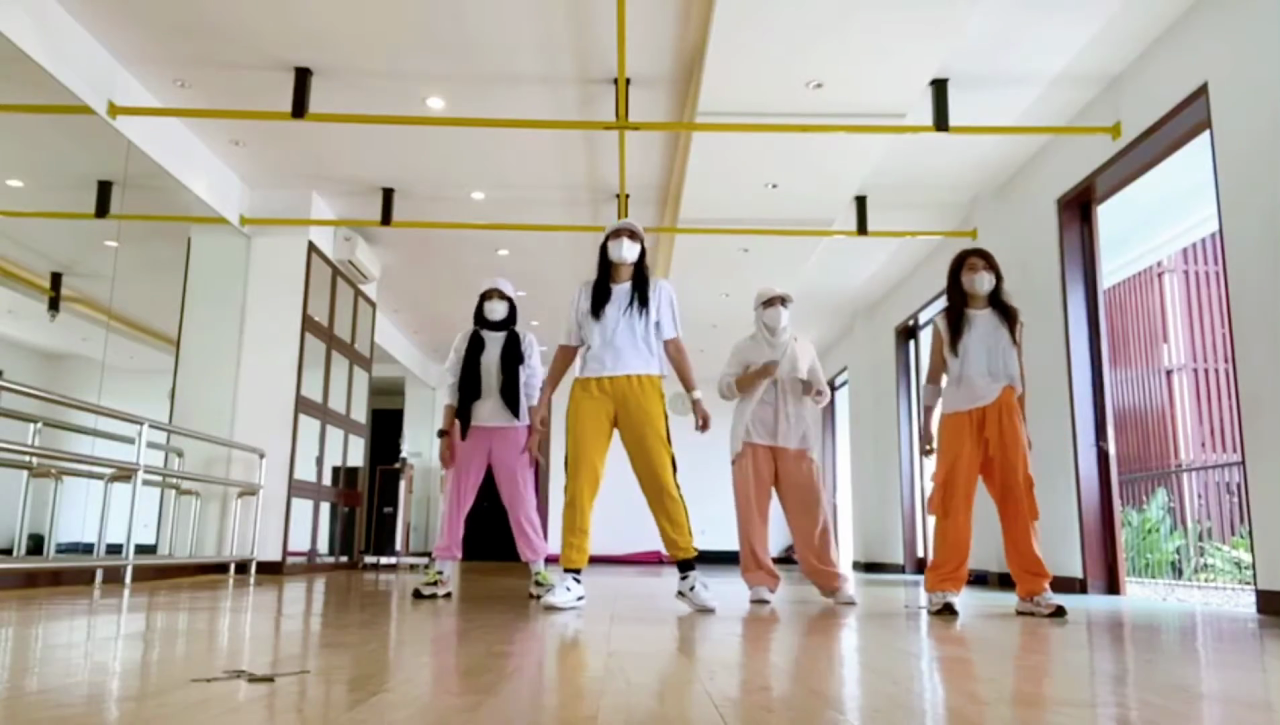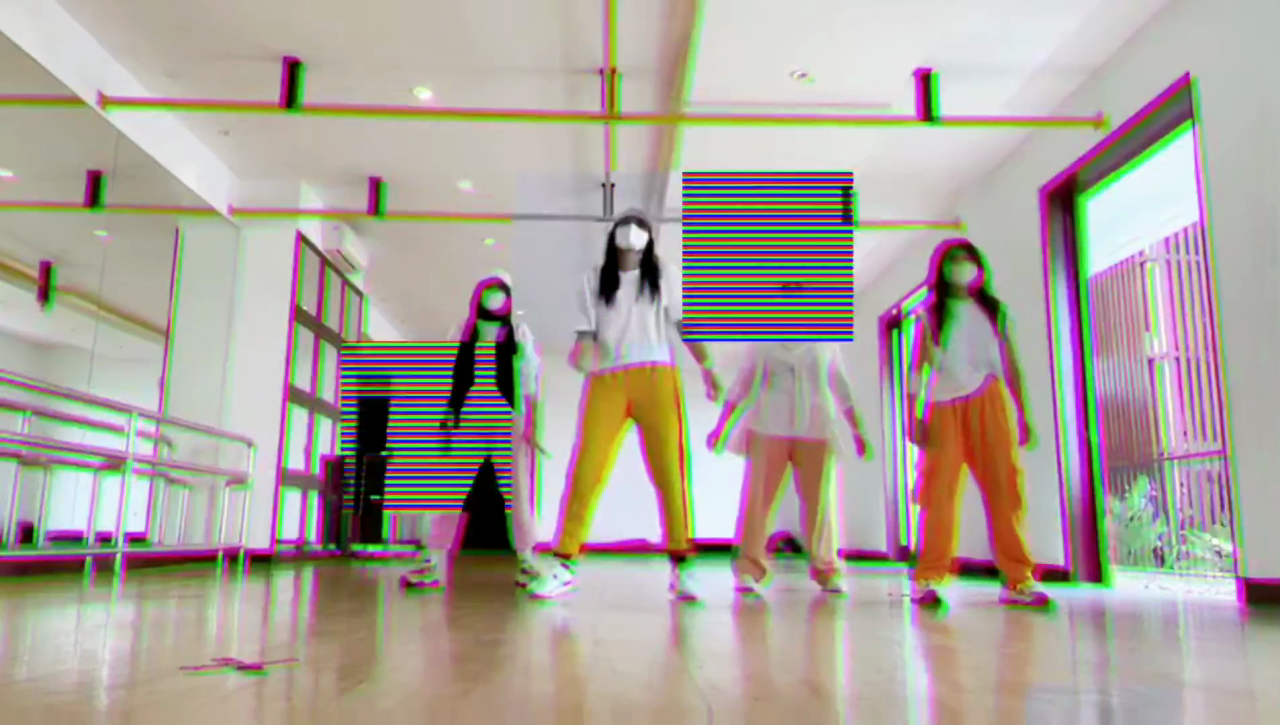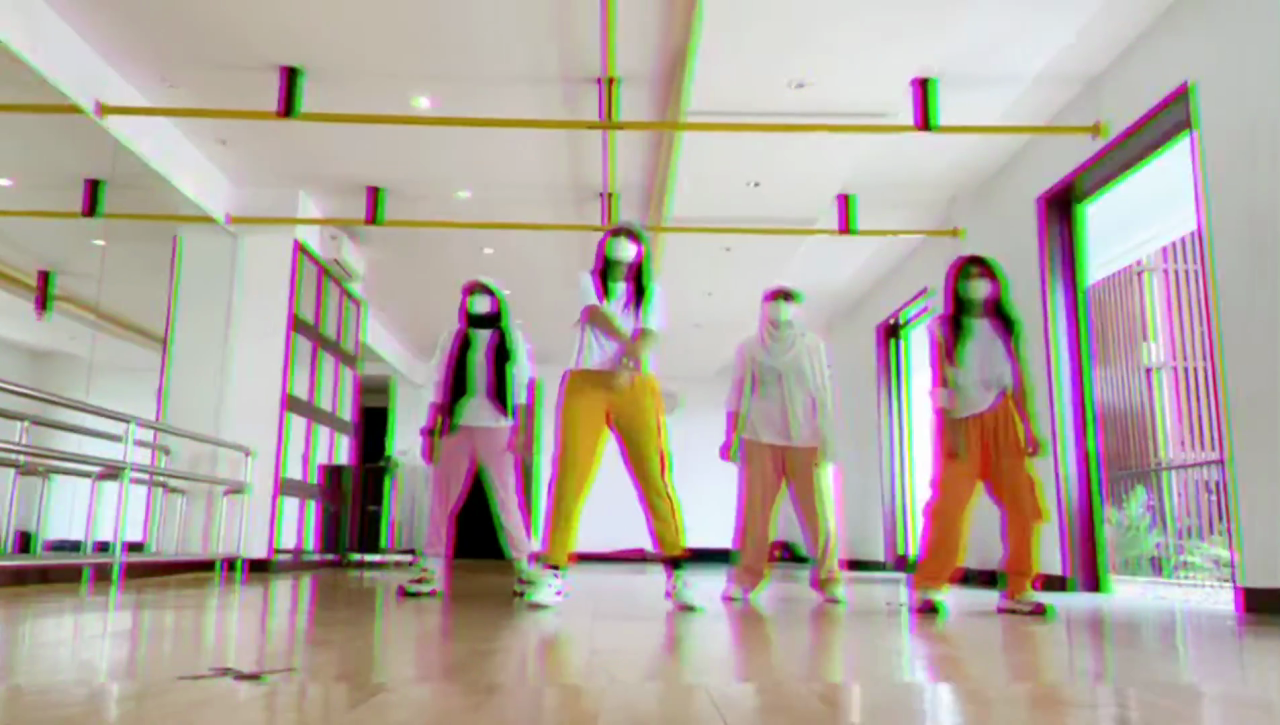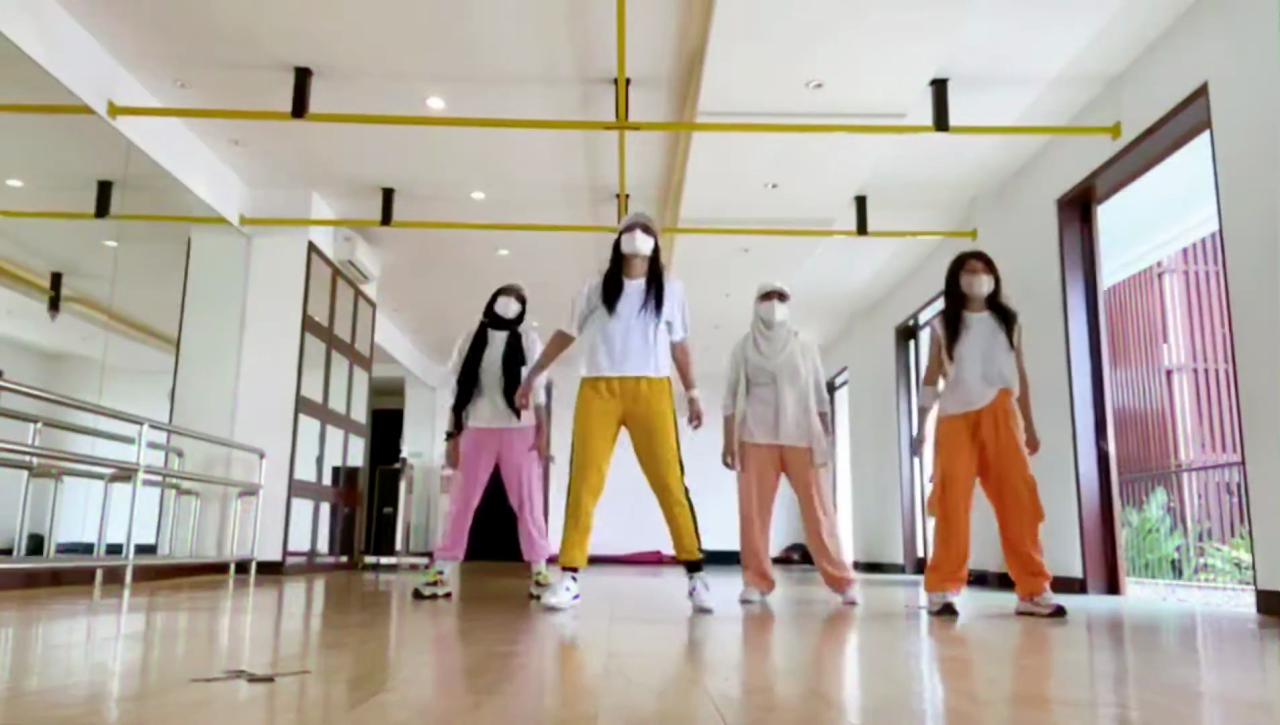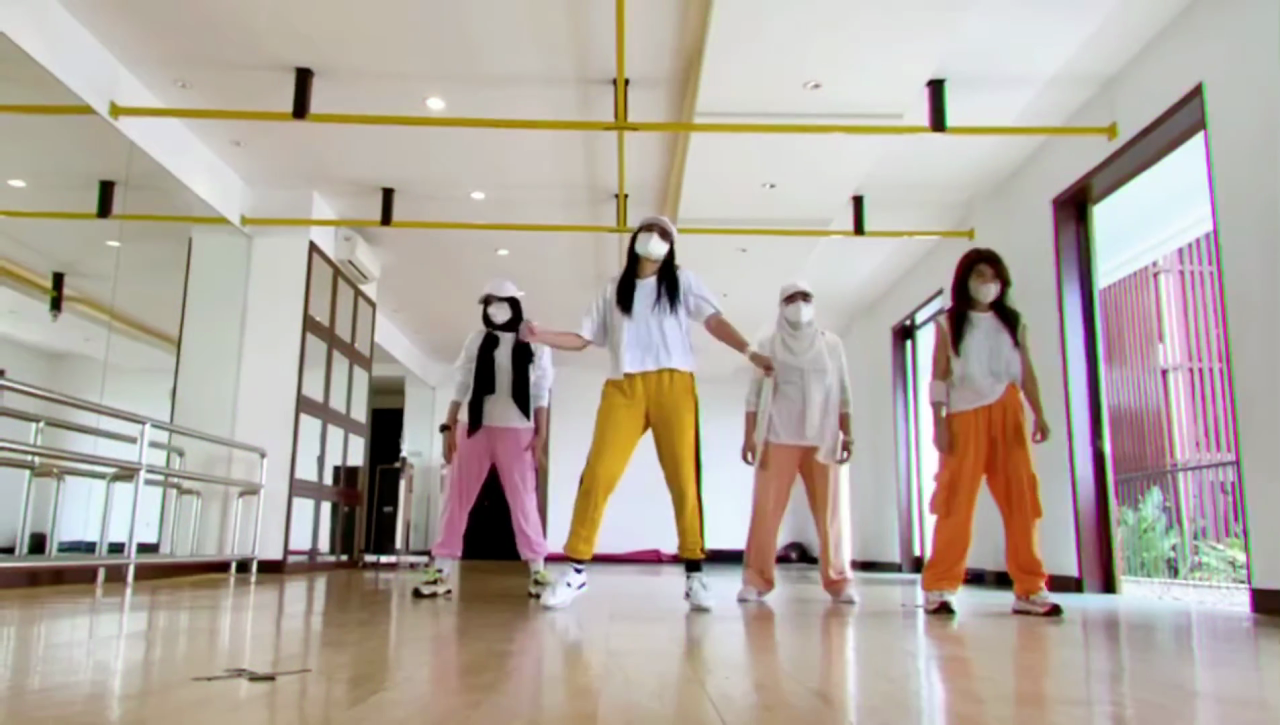
dt=0.5s
person 1, frame 1
left shoulder: (656, 290)
right shoulder: (586, 292)
left elbow: (672, 344)
right elbow: (568, 348)
left wrist: (695, 395)
right wrist: (544, 397)
left hip: (639, 387)
right hip: (588, 391)
left knee: (660, 479)
right knee: (579, 482)
left ankle: (688, 576)
right ankle: (572, 578)
person 1, frame 2
left shoulder: (664, 276)
right shoulder: (594, 280)
left elbow: (685, 323)
right elbow: (585, 333)
left wrist: (707, 366)
right wrist: (583, 352)
left hip: (656, 379)
right hip: (606, 382)
left knee: (669, 472)
right knee: (585, 472)
left ankle: (680, 569)
right ankle: (563, 567)
person 1, frame 3
left shoulder: (650, 290)
right shoulder: (586, 281)
left elbow: (647, 337)
right elbow: (594, 314)
left wrist: (629, 365)
right wrist: (626, 341)
left hip: (635, 385)
right hip: (585, 384)
left knee: (655, 479)
right knee: (570, 480)
left ankle: (676, 575)
right ankle: (554, 574)
person 1, frame 4
left shoulder: (668, 288)
right shoulder: (596, 287)
left elbow: (679, 343)
right elbow: (565, 335)
left wrist: (692, 394)
right wrist: (531, 376)
left hip: (650, 390)
right hip: (598, 389)
left knee: (669, 481)
right knee: (584, 482)
left ankle: (695, 576)
right ankle: (569, 578)
person 1, frame 5
left shoulder: (682, 281)
right shoulder: (612, 291)
left elbow: (712, 319)
right elbow: (581, 339)
left wrist: (749, 350)
right wrist: (541, 336)
left hip: (673, 386)
right hip: (622, 389)
left knee: (684, 478)
right knee: (598, 474)
left ankle: (694, 576)
right ankle: (575, 570)
person 2, frame 1
left shoulder: (1009, 320)
right shoulder: (945, 321)
left elbow: (1018, 375)
right elbow: (933, 376)
left wrist: (1023, 426)
right wrist: (924, 424)
left hip: (1000, 413)
right hip: (958, 415)
left knee: (1017, 498)
right knee: (953, 500)
left ankle: (1032, 589)
right ankle: (942, 588)
person 2, frame 2
left shoulder: (994, 311)
right shoulder: (930, 313)
left elbow: (1010, 364)
right elbow: (918, 366)
left wrist: (1022, 412)
right wrist: (913, 413)
left hip: (988, 403)
right hip: (944, 406)
left knee: (1003, 486)
right knee: (938, 489)
left ankle: (1017, 579)
right ankle: (928, 577)
person 2, frame 3
left shoulder: (1006, 328)
right shoulder: (944, 328)
left elbow: (1018, 381)
right elbow: (940, 382)
left wrist: (1029, 428)
right wrist: (948, 428)
left hip: (1001, 421)
right hip: (960, 421)
left knee: (1021, 504)
right knee: (949, 504)
left ankle: (1016, 590)
right ankle: (926, 586)
person 2, frame 4
left shoulder: (1008, 322)
right shoulder: (944, 325)
left elbow: (1019, 376)
right elbow: (931, 378)
left wrist: (1030, 426)
right wrist: (921, 427)
left hip: (1000, 416)
right hip: (956, 419)
left knee: (1017, 500)
right knee: (952, 502)
left ankle: (1032, 589)
right ankle: (941, 588)
person 2, frame 5
left shoulder: (1013, 322)
right shoulder: (948, 323)
left elbow: (1026, 372)
right elbow: (940, 377)
left wrist: (1039, 413)
right wrist: (939, 423)
left hip: (1007, 414)
right hip: (966, 416)
left knee: (1020, 500)
right knee: (957, 500)
left ankle: (1029, 589)
right ankle: (938, 586)
person 3, frame 1
left shoulder: (523, 341)
right shoulder: (465, 340)
left elbow: (532, 390)
right elbow: (452, 388)
left wrist: (534, 433)
right wrist: (444, 431)
left hip: (509, 430)
right hip: (469, 429)
left knee: (520, 500)
right knee: (455, 499)
left ankle: (538, 571)
right ankle: (441, 571)
person 3, frame 2
left shoulder: (519, 333)
right shoulder: (463, 331)
left elbow: (530, 381)
right elbow: (451, 380)
left wrist: (533, 423)
right wrist: (444, 423)
left hip: (509, 420)
right hip: (468, 420)
left knee: (517, 491)
right knee: (452, 490)
left ankle: (527, 561)
right ankle: (432, 561)
person 3, frame 3
left shoulder: (511, 340)
right shoulder: (454, 339)
left elbow: (519, 390)
right elbow: (441, 387)
left wrist: (521, 431)
right wrist: (430, 432)
left hip: (495, 429)
right hip: (457, 428)
left knee: (504, 501)
right knee: (443, 501)
left ankle: (522, 569)
right ankle: (431, 570)
person 3, frame 4
left shoulder: (527, 340)
right shoulder: (471, 339)
left elbow: (538, 390)
right elbow: (458, 389)
left wrist: (542, 431)
right wrist: (452, 434)
left hip: (518, 429)
right hip: (476, 429)
left knee: (527, 500)
right knee: (462, 500)
left ankle: (539, 571)
right ankle: (443, 572)
person 3, frame 5
left shoulder: (535, 344)
right shoulder: (477, 340)
left elbow: (541, 393)
right elbow: (461, 385)
left wrist: (541, 434)
right wrist: (449, 426)
left hip: (516, 430)
right hip: (473, 428)
left knee: (523, 500)
right knee: (458, 498)
left ankle: (537, 570)
right ankle: (441, 571)
person 4, frame 1
left shoulder: (802, 347)
right shoulder: (744, 347)
left elbow: (823, 394)
right elbow: (725, 389)
left wrist: (815, 390)
right wrist: (756, 375)
left hip: (794, 440)
right hip: (753, 440)
left knee: (810, 507)
right knee: (751, 510)
left ankle: (830, 579)
right ankle: (759, 580)
person 4, frame 2
left shoulder: (825, 338)
right shoulder: (762, 340)
left elbow: (841, 387)
right elbow: (743, 384)
left wrist: (857, 430)
right wrist: (721, 425)
left hip: (815, 431)
right hip: (768, 429)
left knee: (817, 502)
right knee: (755, 499)
left ankle: (826, 571)
right ankle: (749, 570)
person 4, frame 3
left shoulder: (812, 344)
right shoulder: (749, 347)
left elbow: (823, 393)
right elbow: (736, 394)
left wrist: (826, 437)
right wrist: (729, 436)
left hip: (803, 439)
right hip: (759, 438)
left knee: (814, 509)
right knee: (754, 509)
left ankle: (826, 578)
right ankle: (743, 578)
person 4, frame 4
left shoulder: (804, 345)
right shoulder: (743, 348)
left elbow: (819, 394)
right elbow: (732, 397)
left wrist: (825, 436)
right wrist: (728, 440)
left hip: (801, 438)
right hip: (755, 439)
left knee: (817, 509)
right knee: (753, 511)
left ankle: (840, 579)
right ankle: (756, 580)
person 4, frame 5
left shoulder: (831, 343)
right shoulder: (769, 346)
left elbow: (843, 392)
right elbow: (756, 395)
left wrist: (847, 434)
right wrist: (749, 436)
left hip: (822, 439)
right hip: (778, 438)
left knee: (829, 510)
right knee: (767, 508)
left ankle: (837, 580)
right ankle: (756, 579)
